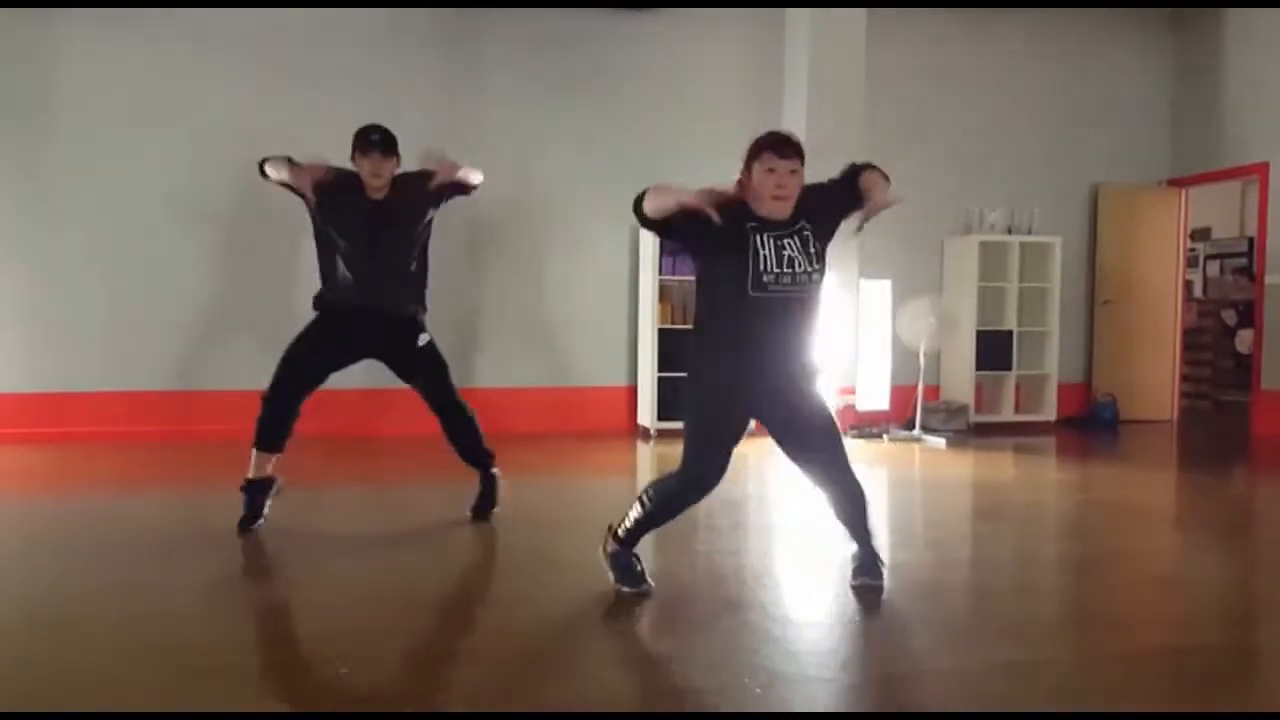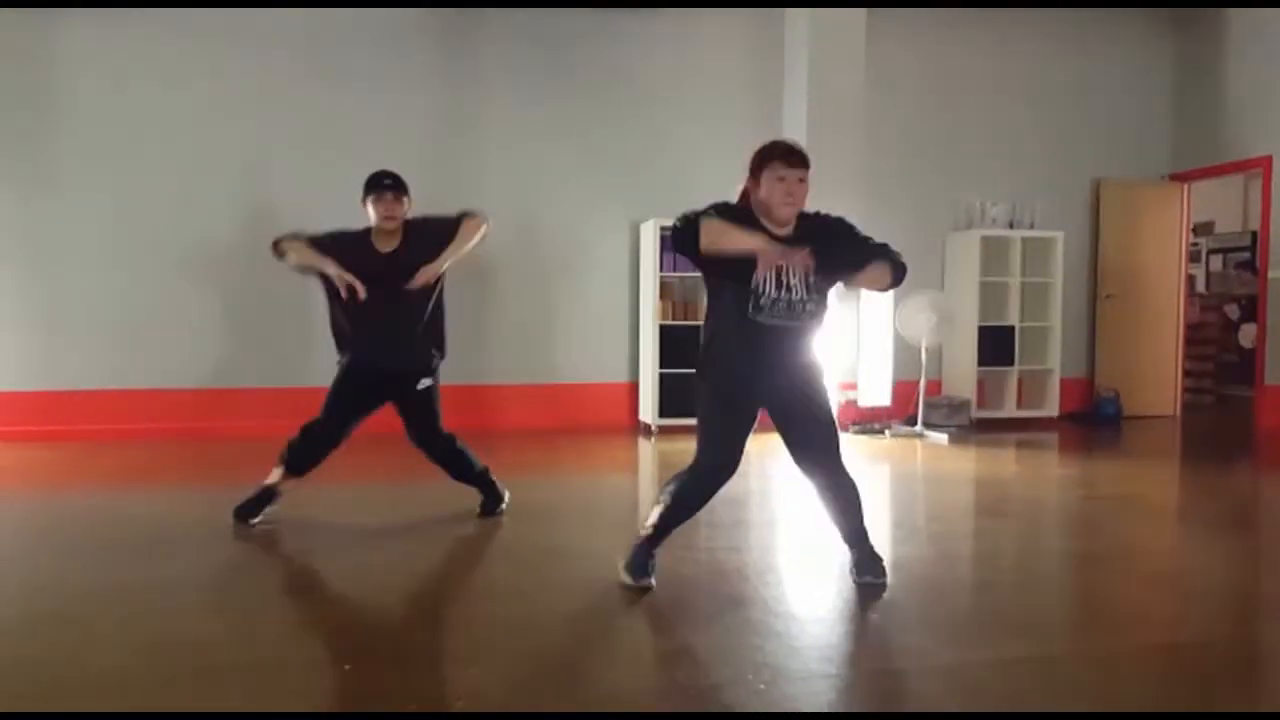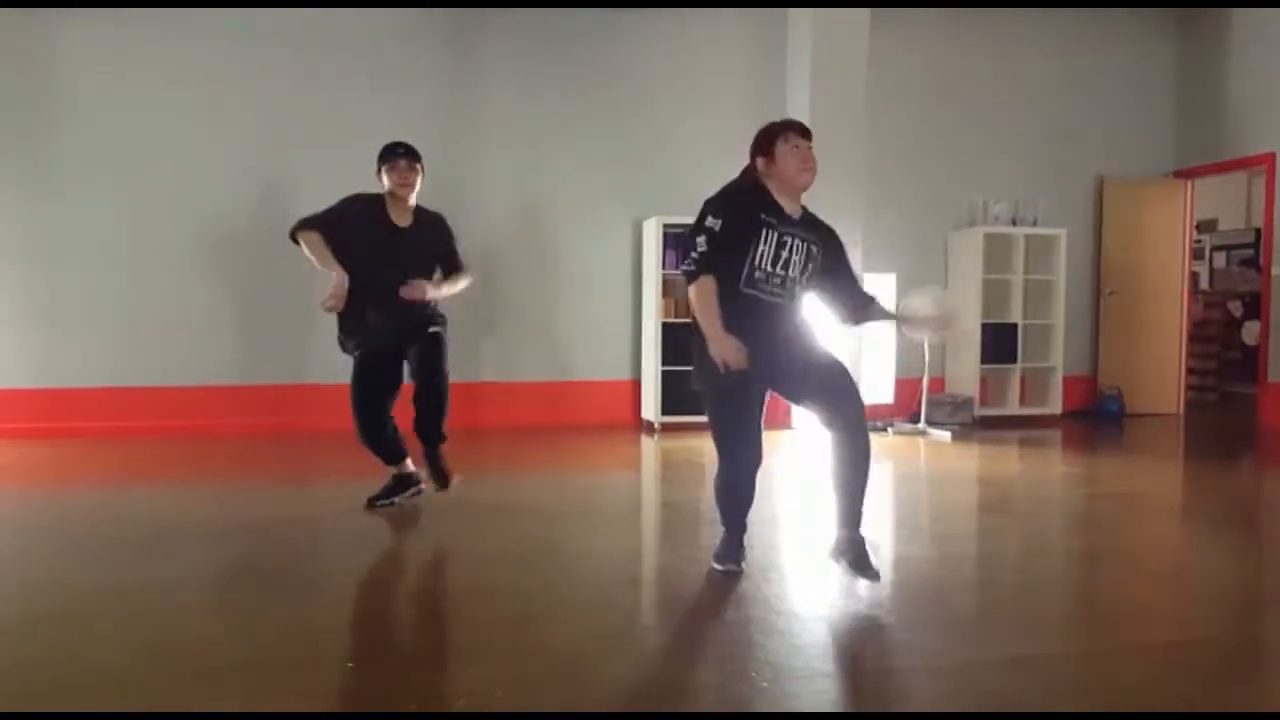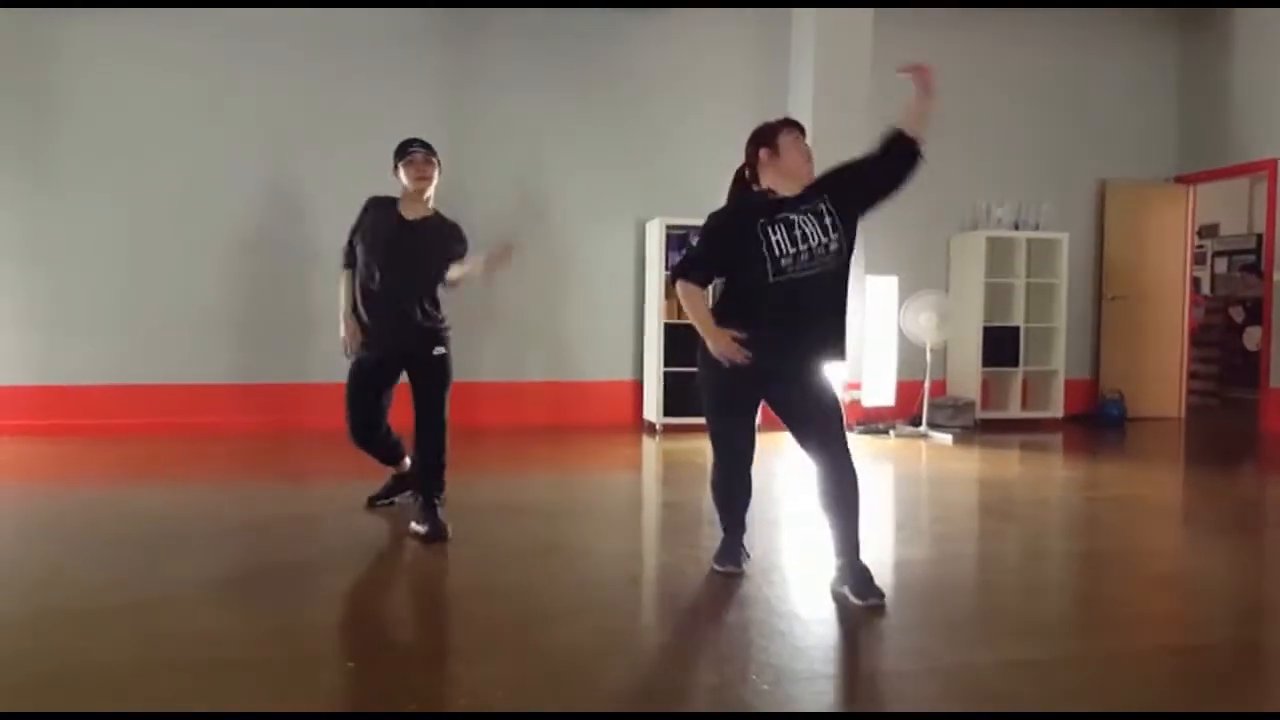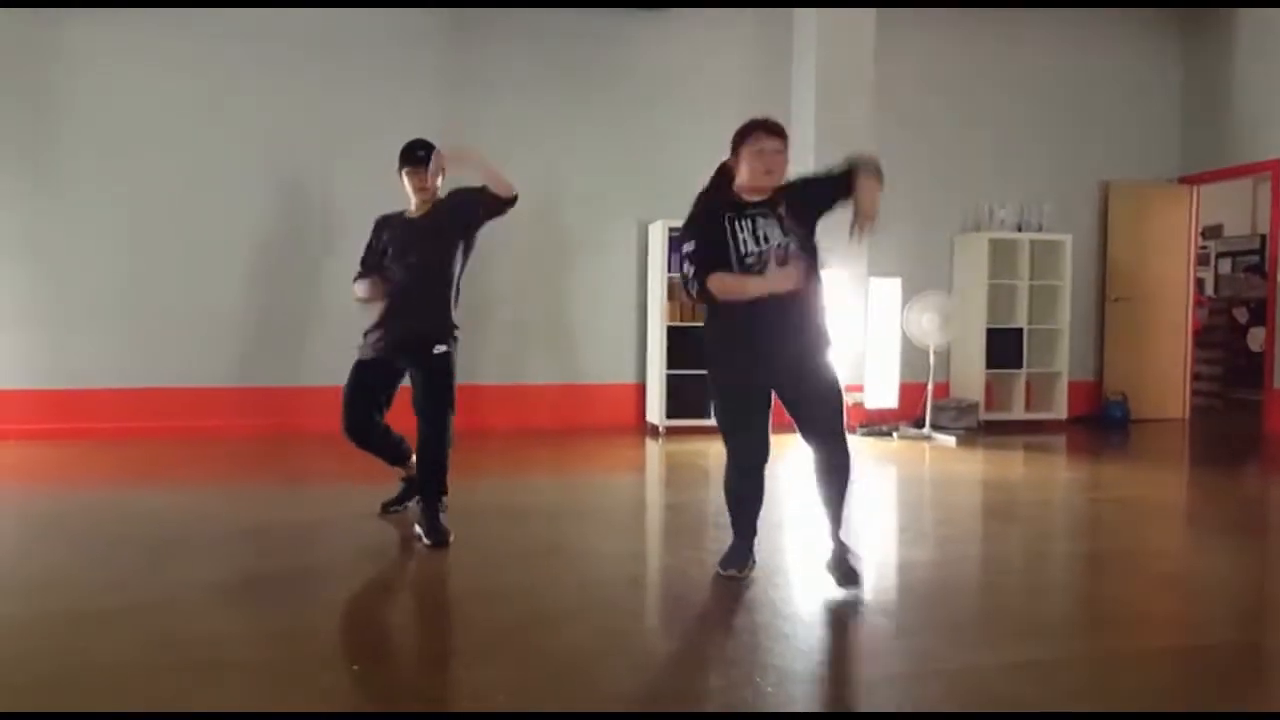
dt=0.3s
person 1, frame 1
left shoulder: (816, 212)
right shoulder: (722, 220)
left elbow: (859, 177)
right elbow: (649, 207)
left wrist: (876, 191)
right wrist: (687, 198)
left hip: (787, 379)
right hip: (721, 374)
left knee: (833, 469)
right knee: (698, 474)
left ankle: (865, 551)
right ankle: (621, 544)
person 1, frame 2
left shoulder: (828, 233)
right shoulder: (729, 224)
left elbow: (891, 266)
right elbow: (687, 231)
left wrist: (863, 277)
right wrist: (760, 244)
left hip: (795, 373)
right hip: (731, 371)
left knee: (827, 468)
right knee: (712, 468)
left ankle: (862, 549)
right ankle: (646, 542)
person 1, frame 3
left shoulder: (820, 236)
right shoulder: (734, 205)
left elbow: (851, 302)
right elbow: (700, 270)
left wrist: (911, 319)
right wrist: (716, 338)
left hip: (790, 347)
right hip: (726, 352)
left knee: (851, 421)
right knee: (738, 454)
left ankle: (849, 538)
right ankle: (732, 537)
person 1, frame 4
left shoulder: (835, 195)
right shoulder: (735, 219)
left elbow: (897, 155)
right elbow: (689, 278)
left wrist: (923, 97)
right wrist: (709, 333)
left hip: (800, 361)
right hip: (733, 356)
left knee: (833, 455)
right knee: (733, 457)
left ankle: (849, 564)
right ankle: (732, 540)
person 1, frame 5
left shoulder: (798, 198)
right shoulder: (709, 213)
left elbow: (857, 171)
right elbow: (701, 280)
left wrist: (867, 195)
right wrist: (768, 284)
left hip: (801, 349)
right hip: (735, 354)
left knee: (831, 442)
right knee: (746, 454)
left ankle: (836, 543)
right ankle: (743, 541)
person 2, frame 1
left shoulder: (416, 189)
right shoulder: (335, 187)
left elbow: (473, 181)
right elbow: (271, 168)
left wrist: (455, 172)
right wrist: (293, 174)
left hip: (400, 320)
right hip: (343, 316)
left knee: (442, 397)
right knee: (286, 388)
left ankle: (487, 474)
right ankle: (261, 480)
person 2, frame 2
left shoulder: (426, 235)
right shoulder: (346, 245)
left elbow: (476, 221)
right elbow: (285, 246)
left wrist: (440, 263)
right wrist: (330, 267)
left hip: (415, 363)
right hip: (362, 362)
left knee: (429, 436)
right knee: (326, 428)
left ankle: (488, 485)
right ankle: (272, 485)
person 2, frame 3
left shoulder: (435, 225)
right shoulder: (357, 209)
left elbow: (460, 276)
right elbow: (304, 232)
left wrist: (435, 290)
right wrist: (336, 273)
left hip: (420, 323)
right hip: (372, 332)
left knee: (431, 378)
right knee: (370, 418)
left ankle: (434, 454)
right ankle: (405, 472)
person 2, frame 4
left shoulder: (448, 231)
right shoulder: (375, 211)
left elbow: (451, 273)
right elbow: (352, 264)
left wrist: (480, 266)
right wrist: (348, 318)
left hip: (426, 335)
right hip: (377, 340)
left knee: (430, 416)
right knee: (363, 425)
left ankle: (428, 505)
right ankle: (403, 472)
person 2, frame 5
left shoulder: (457, 207)
right shoulder: (386, 225)
left elbow: (505, 195)
right elbow: (362, 283)
left wrist: (468, 161)
right wrist: (368, 289)
left hip: (431, 334)
right hip: (385, 335)
left knee: (433, 415)
right knee: (358, 421)
left ankle: (431, 512)
right ankle: (415, 473)
